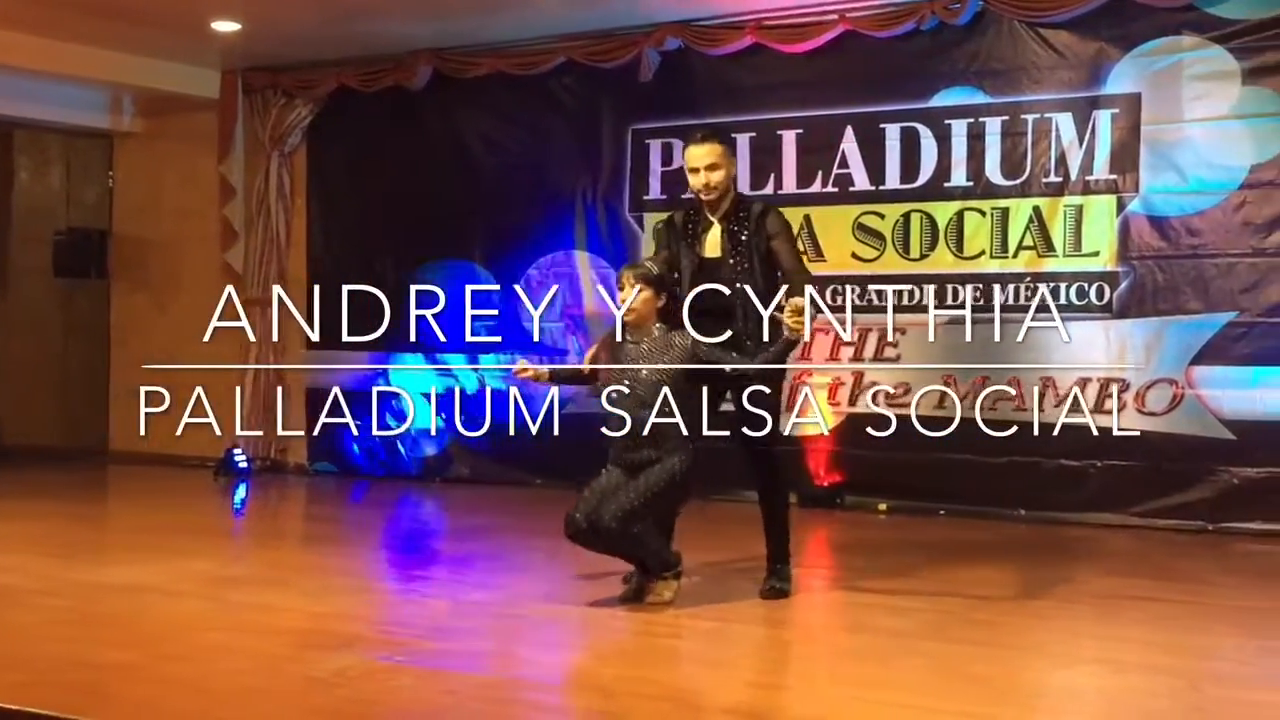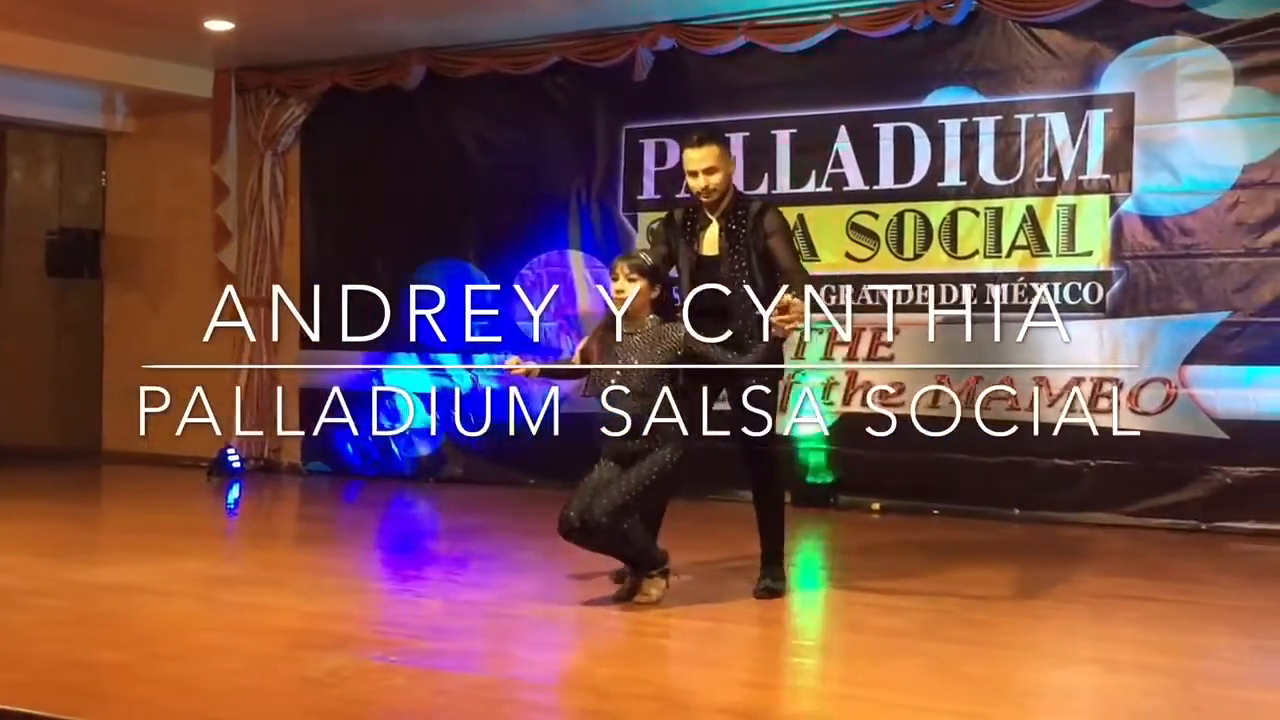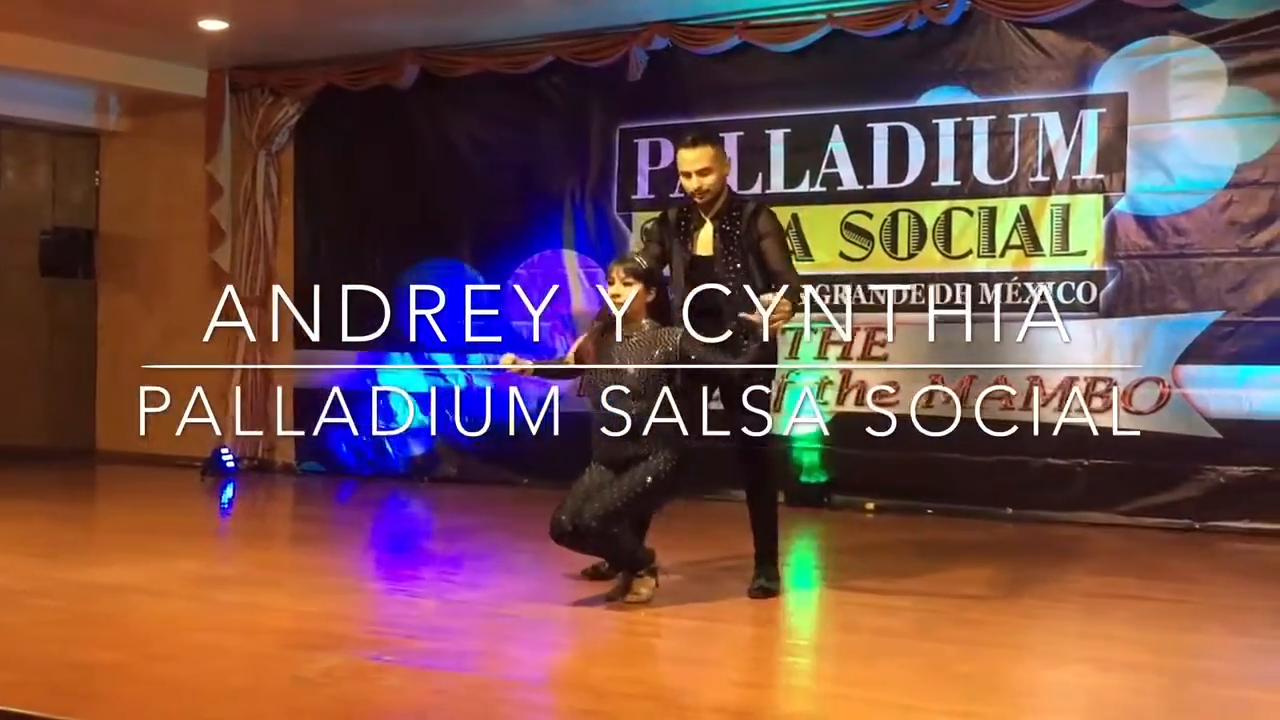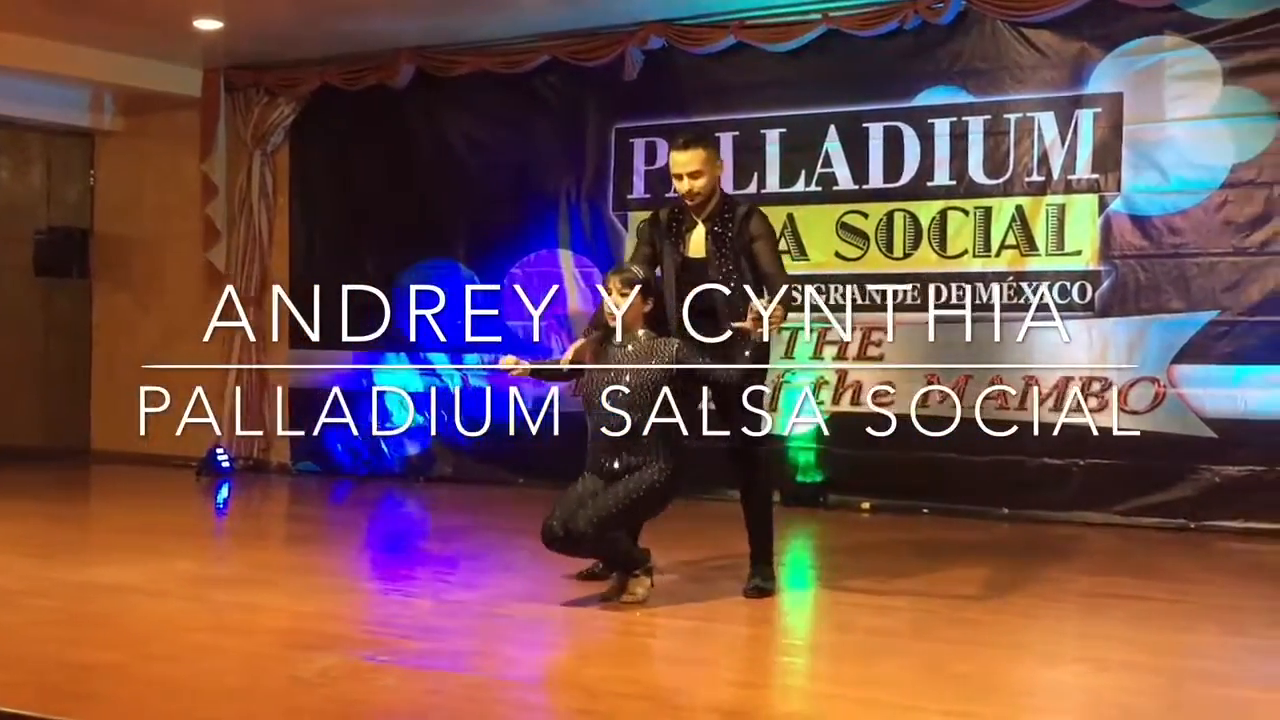
dt=0.1s
person 1, frame 1
left shoulder: (763, 220)
right shoulder: (677, 227)
left elbow: (796, 278)
left wrist: (799, 305)
left hip: (752, 354)
left knee: (760, 456)
left ankle: (778, 564)
person 1, frame 2
left shoulder: (762, 218)
right shoulder: (676, 225)
left elbow: (793, 278)
left wrist: (791, 306)
left knee: (757, 455)
left ankle: (772, 565)
person 1, frame 3
left shoulder: (756, 220)
right shoulder: (670, 224)
left elbow: (787, 281)
left wrist: (783, 306)
left knee: (750, 454)
left ankle: (766, 565)
person 1, frame 4
left shoulder: (747, 222)
right shoulder: (662, 224)
left elbow: (776, 283)
left wrist: (772, 311)
right wrist: (590, 335)
left knee: (745, 453)
left ankle: (761, 564)
person 2, frame 1
left shoulder: (684, 345)
right shoulder: (611, 347)
left elbow: (752, 369)
right elbow: (587, 374)
left wrist: (789, 337)
right wrist: (543, 374)
left hip: (671, 461)
right hip: (622, 464)
left knee: (613, 519)
right knee: (578, 525)
left ankle: (667, 567)
right ankle: (647, 565)
person 2, frame 2
left shoulder: (676, 335)
right shoulder: (603, 336)
left elbow: (742, 364)
right elbow: (577, 368)
left wrist: (775, 335)
right wrist: (534, 369)
left hip: (663, 452)
right hip: (615, 457)
left knee: (606, 515)
right knee: (572, 524)
left ankle: (656, 567)
right ankle: (639, 566)
person 2, frame 3
left shoulder: (671, 340)
right shoulder: (597, 339)
left elbow: (737, 367)
right elbow: (569, 367)
right wrist: (529, 367)
left hip: (655, 458)
right hip: (606, 460)
left knee: (595, 519)
right knee: (564, 528)
left ankle: (643, 565)
right ankle: (628, 563)
person 2, frame 4
left shoulder: (668, 352)
right shoulder: (594, 349)
left elbow: (733, 377)
right elbow: (562, 371)
left wrist: (754, 339)
right wrist: (526, 368)
left hip: (650, 471)
right hip: (599, 471)
left knee: (586, 525)
right knee: (554, 532)
left ankle: (638, 565)
right ankle: (624, 564)
